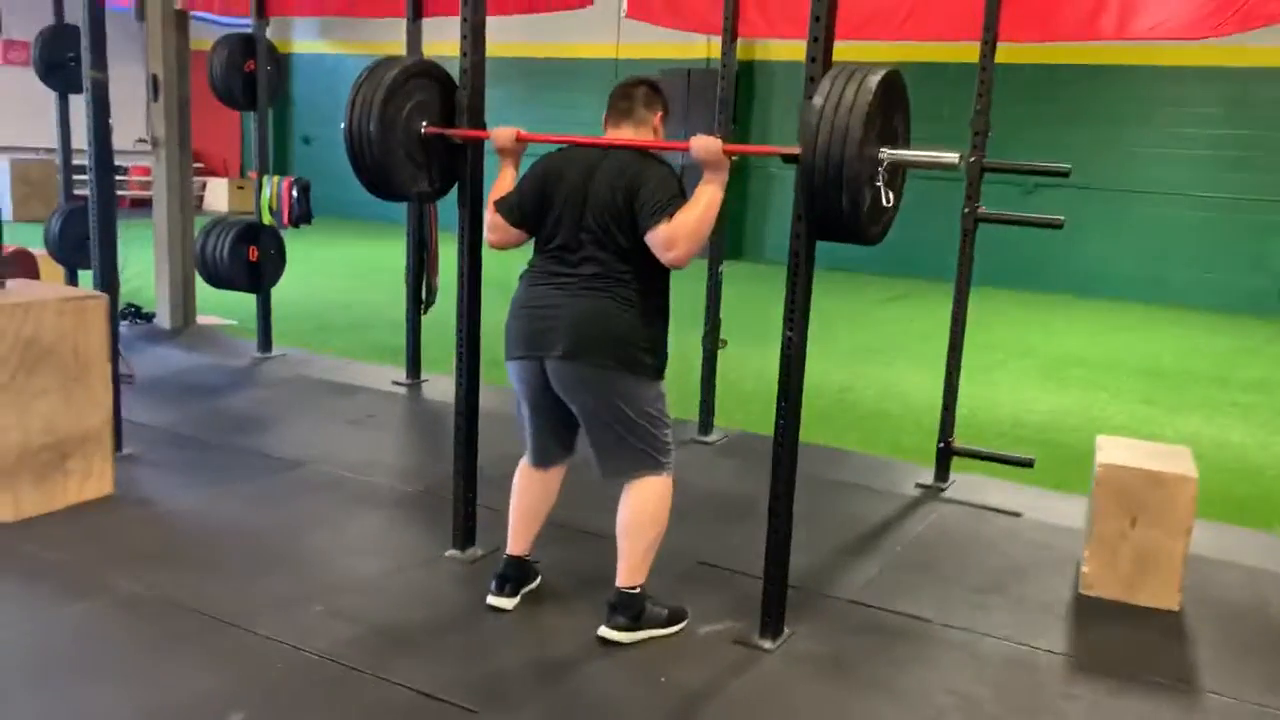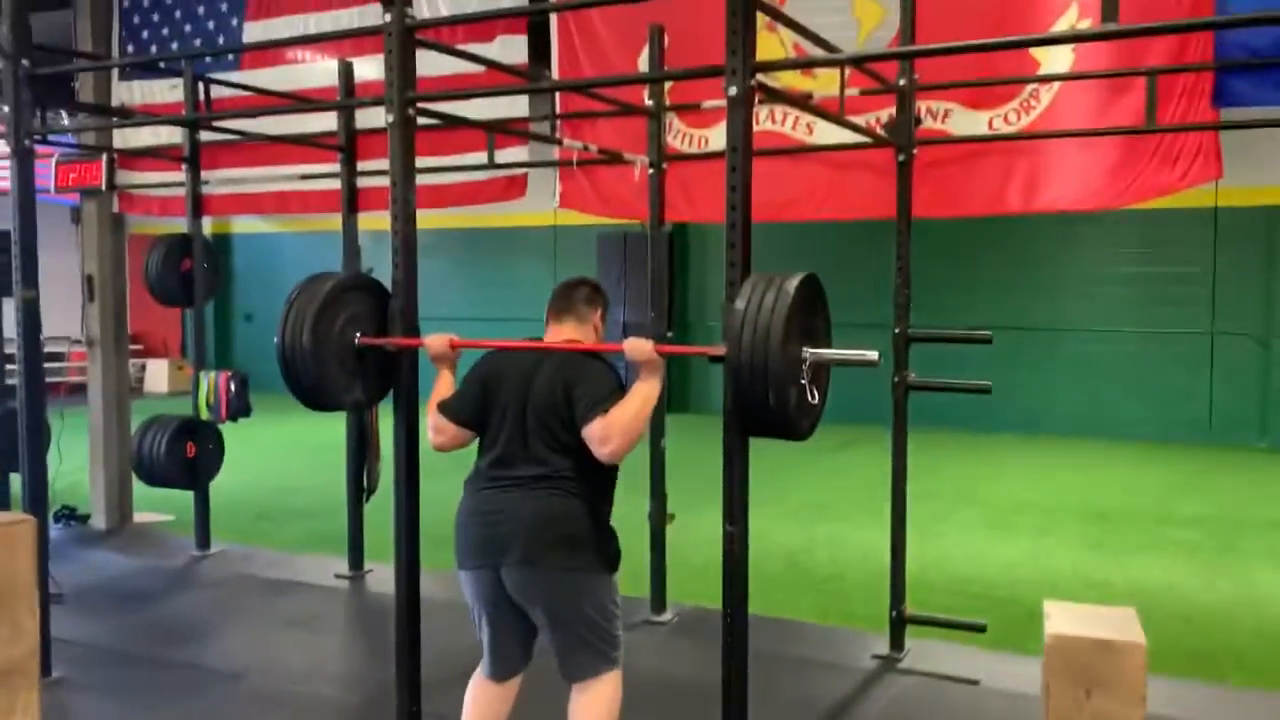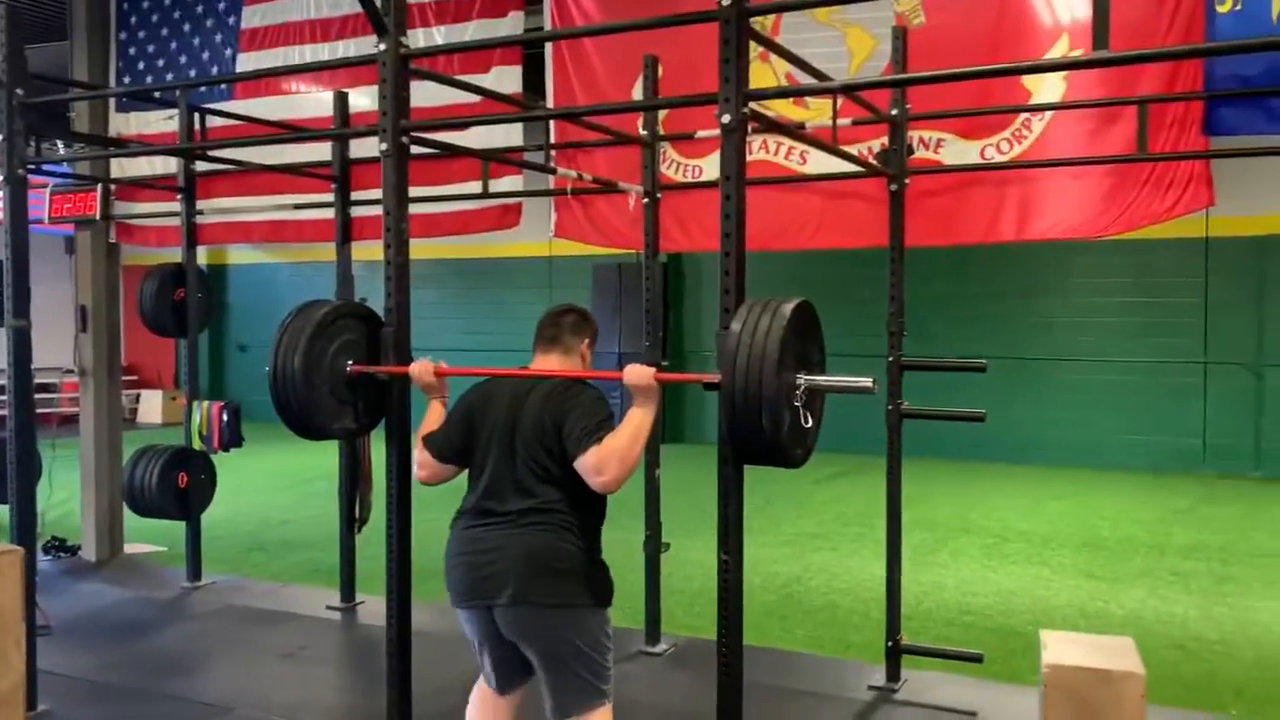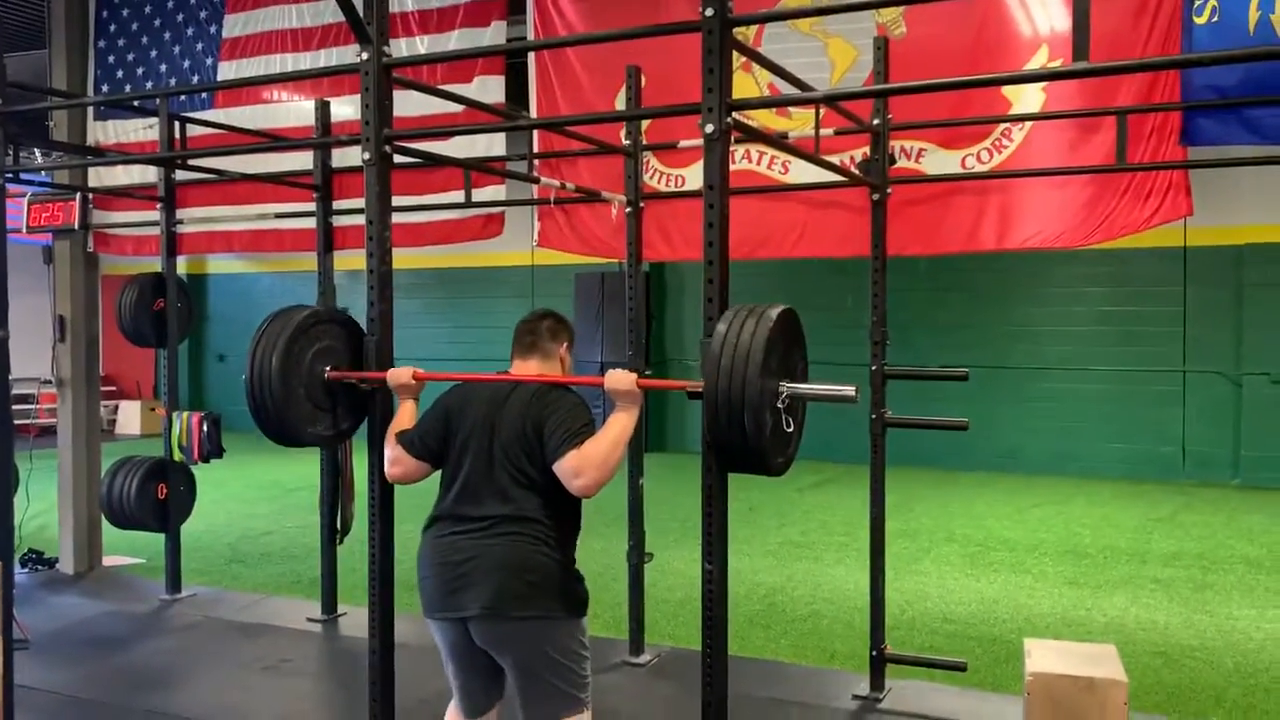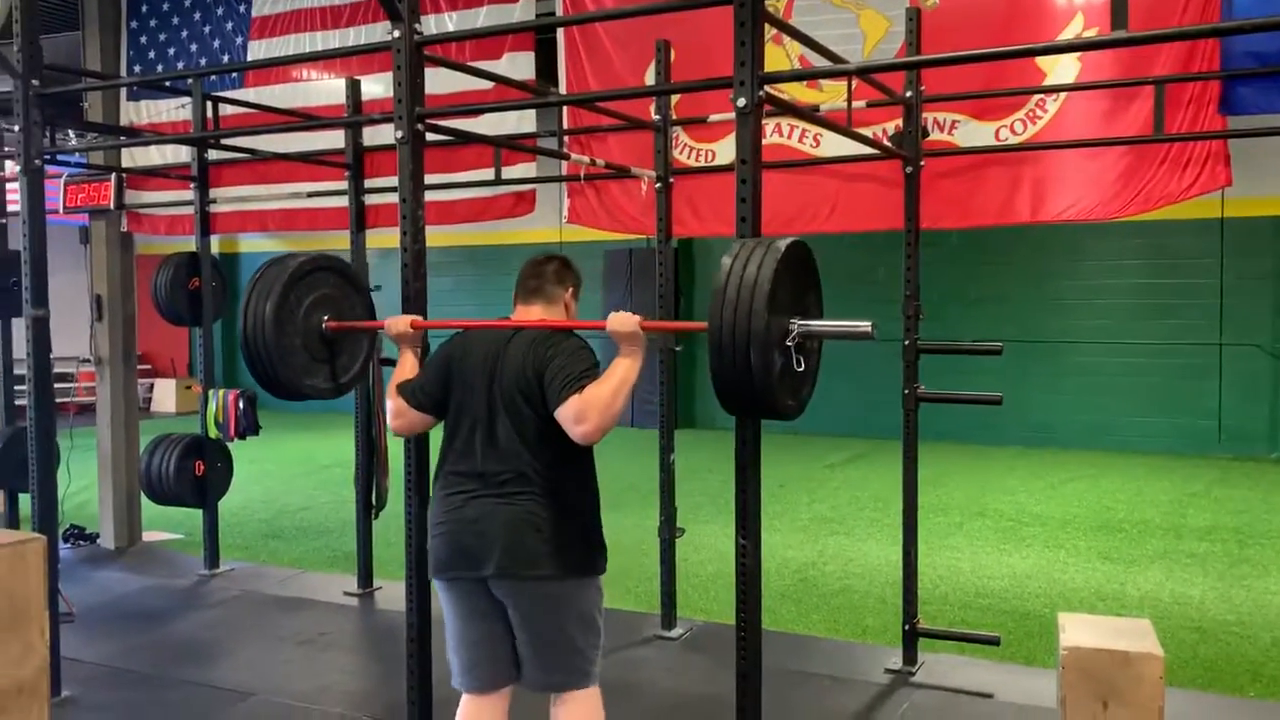
dt=1s
person 1, frame 1
left shoulder: (553, 165)
right shoulder: (651, 174)
left elbow: (496, 231)
right elbow: (674, 247)
left wrist: (507, 163)
right wrist: (713, 178)
left hip: (531, 327)
right hip: (603, 340)
left knee: (543, 454)
right knee: (648, 468)
left ankle: (511, 573)
right ankle: (628, 605)
person 1, frame 2
left shoulder: (495, 363)
right shoulder: (589, 370)
left elbow: (441, 434)
right elbow: (609, 443)
left wrist: (444, 369)
right wrist: (649, 378)
left hip: (481, 533)
right hip: (556, 540)
left knee: (499, 663)
right knee: (597, 668)
person 1, frame 3
left shoulder: (481, 396)
right shoulder: (578, 400)
left elbow: (426, 468)
right elbow: (604, 472)
left wrist: (436, 397)
right wrist: (643, 404)
left hip: (471, 566)
right hip: (549, 573)
left knee: (499, 682)
person 1, frame 4
left shoulder: (459, 398)
right shoulder: (558, 403)
left elbow: (397, 466)
right elbow: (583, 476)
left wrist: (407, 398)
right wrist: (625, 408)
left hip: (445, 574)
right hip: (524, 582)
person 1, frame 5
left shoulder: (460, 347)
right shoulder: (561, 349)
left elbow: (400, 418)
right elbow: (585, 422)
left wrist: (408, 349)
right wrist: (629, 353)
left hip: (460, 538)
right hip: (543, 545)
